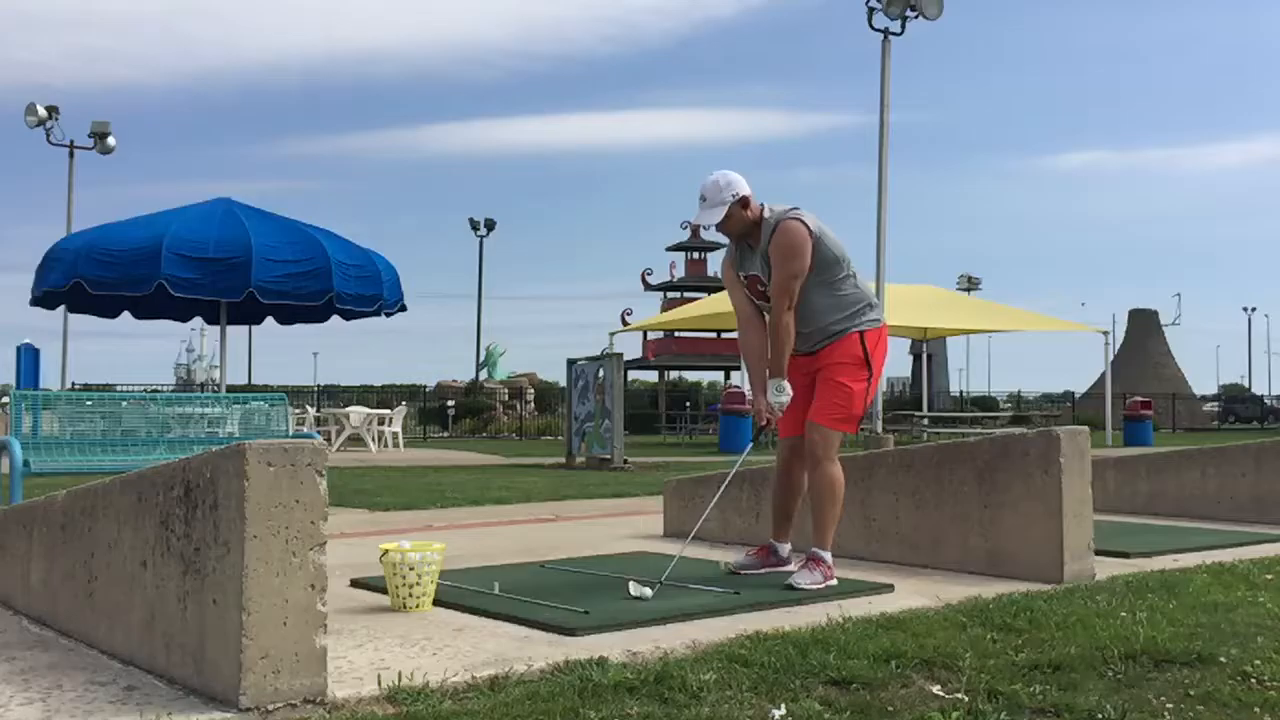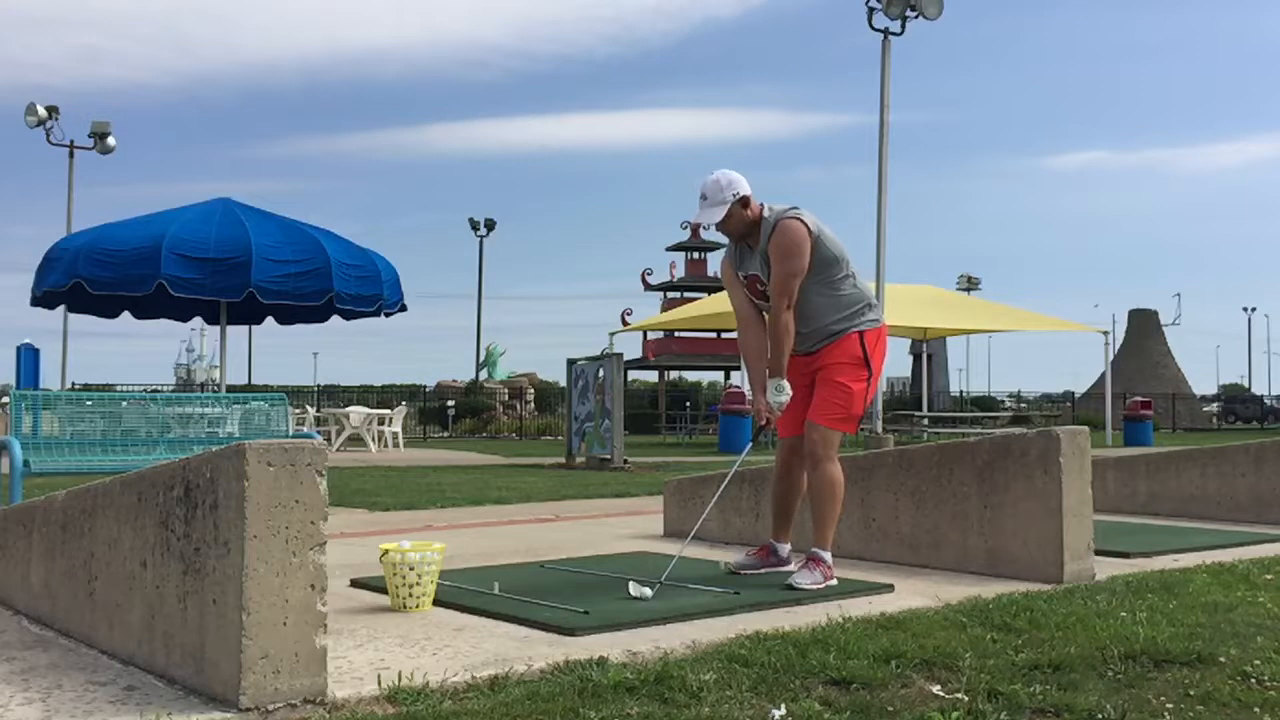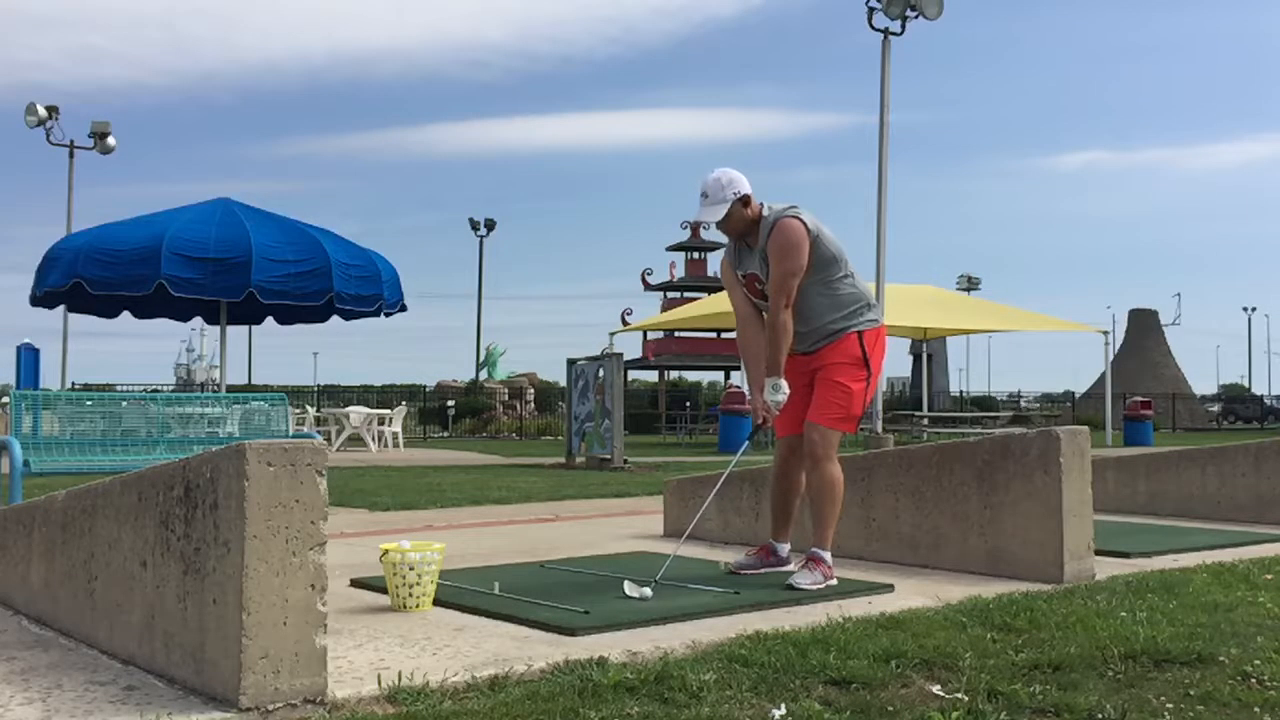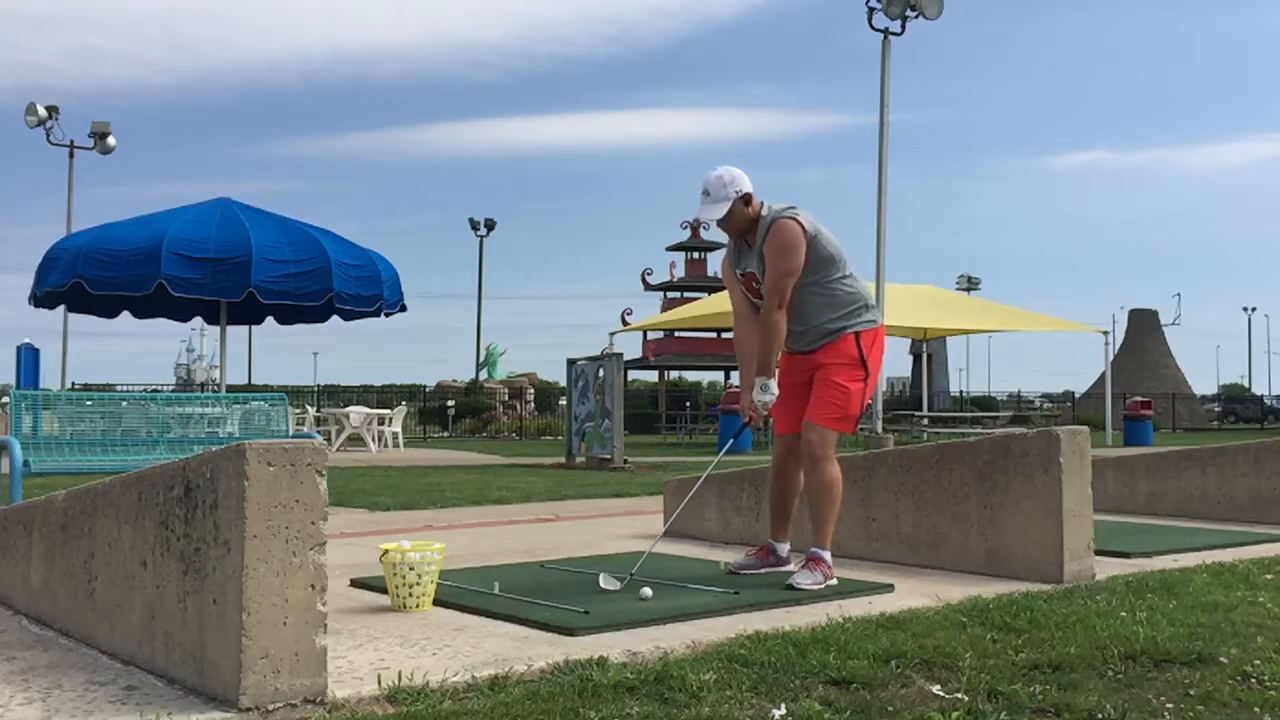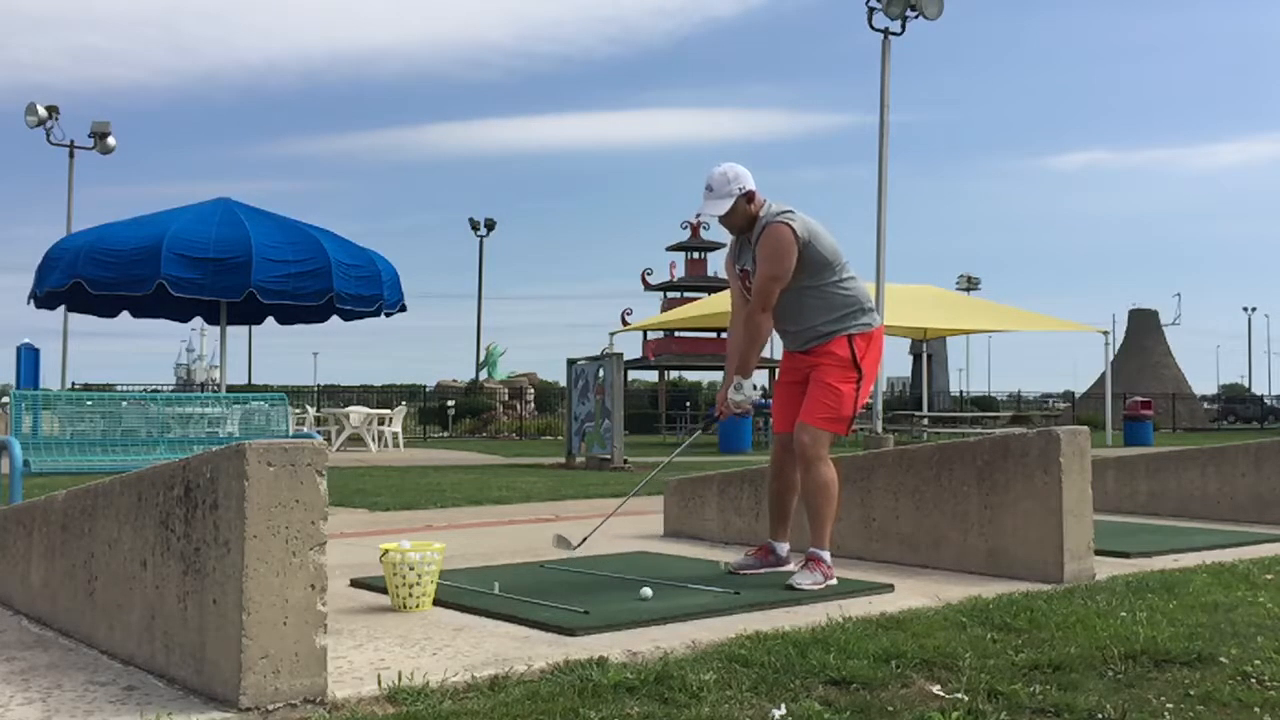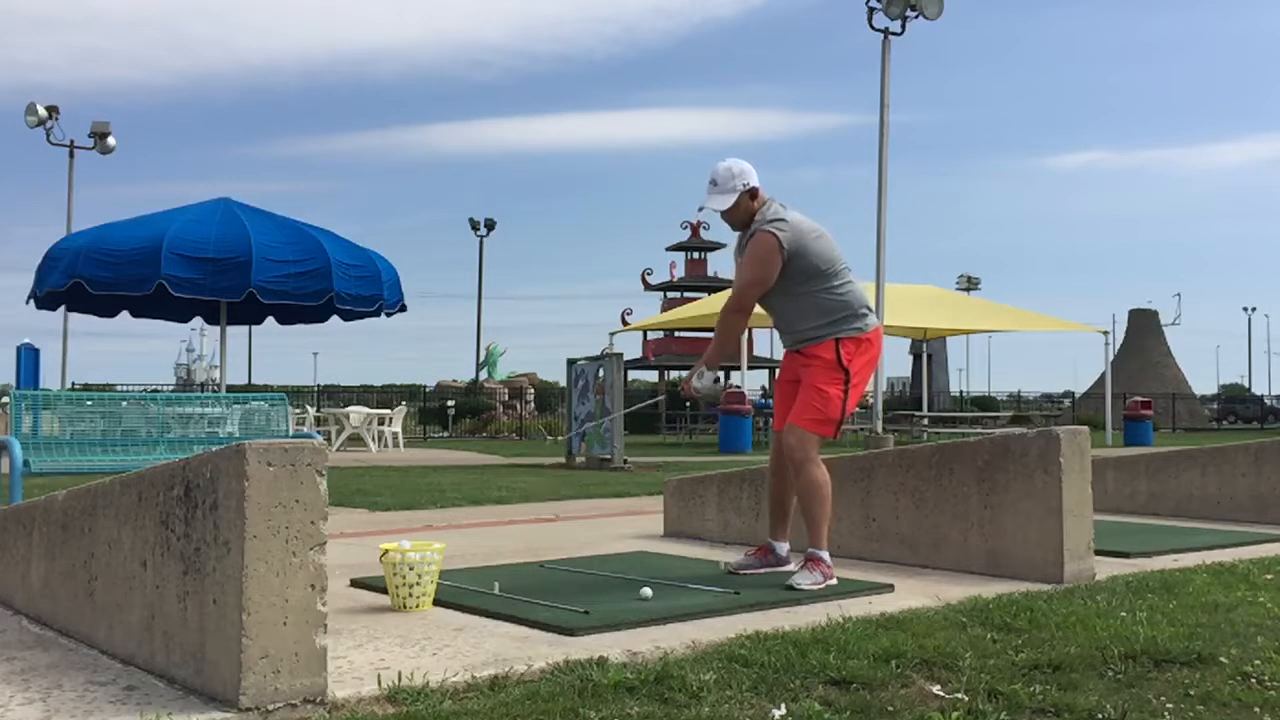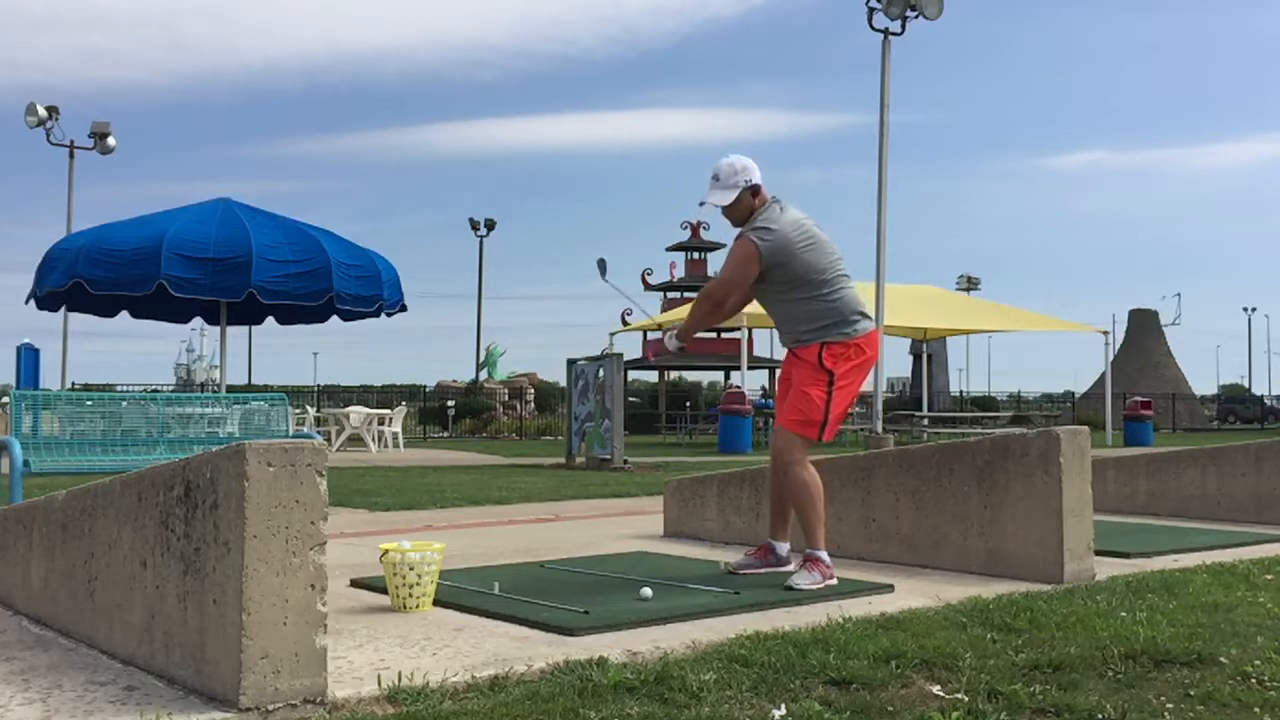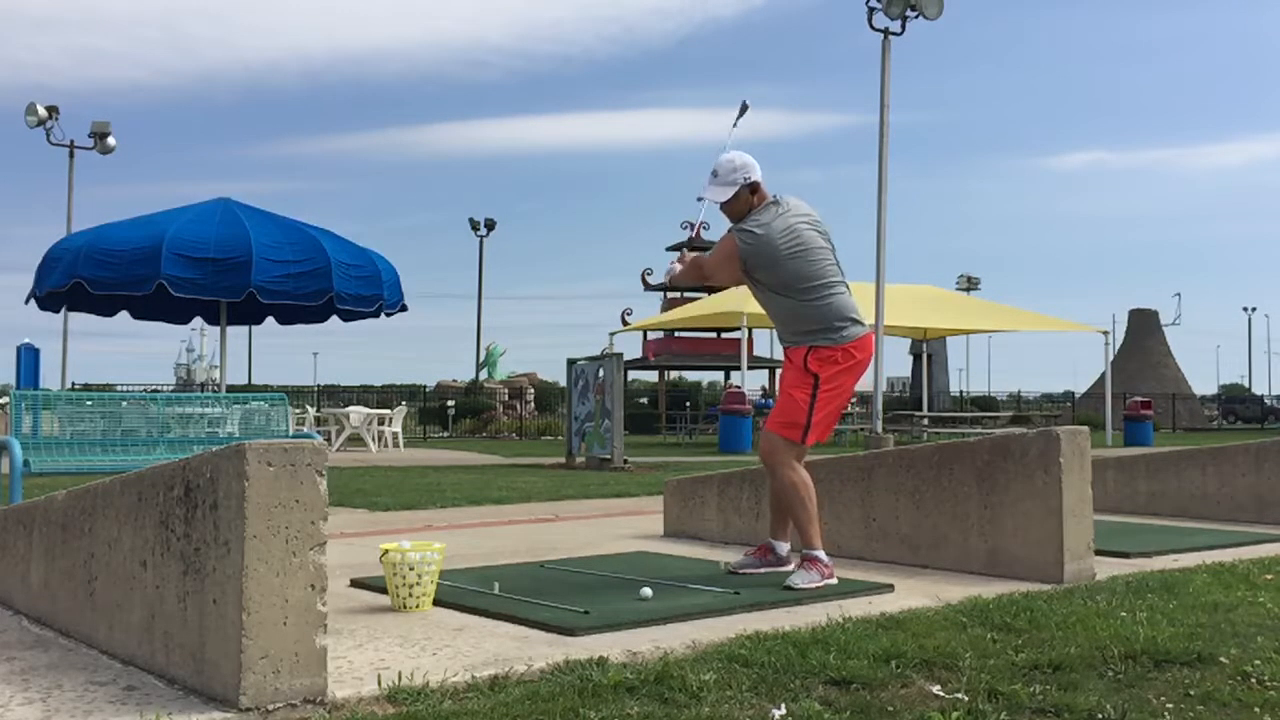
dt=0.7s
person 1, frame 1
left shoulder: (789, 230)
right shoulder: (733, 262)
left elbow: (782, 313)
right elbow: (750, 326)
left wrist: (778, 383)
right wrist: (759, 392)
left hip: (853, 339)
right hip: (805, 350)
left knee: (819, 447)
right knee: (790, 449)
left ankle: (822, 560)
right ankle: (778, 549)
person 1, frame 2
left shoulder: (788, 229)
right shoulder: (733, 261)
left elbow: (782, 311)
right elbow: (750, 326)
left wrist: (776, 382)
right wrist: (759, 391)
left hip: (852, 338)
right hip: (803, 350)
left knee: (819, 447)
right knee: (789, 450)
left ankle: (821, 559)
right ankle: (778, 548)
person 1, frame 3
left shoulder: (787, 227)
right shoulder: (732, 261)
left elbow: (780, 310)
right elbow: (749, 325)
left wrist: (775, 381)
right wrist: (757, 389)
left hip: (851, 339)
right hip: (803, 350)
left knee: (818, 446)
right knee: (787, 449)
left ankle: (821, 559)
right ankle: (778, 549)
person 1, frame 4
left shoulder: (785, 228)
right shoulder: (733, 258)
left elbow: (775, 310)
right elbow: (746, 324)
left wrist: (766, 381)
right wrist: (748, 388)
left hip: (850, 340)
right hip: (801, 350)
left knee: (816, 445)
right knee: (785, 449)
left ankle: (821, 559)
right ankle: (778, 548)
person 1, frame 5
left shoulder: (780, 230)
right shoulder: (737, 251)
left elbow: (761, 313)
right elbow: (740, 319)
left wrist: (742, 381)
right wrist: (729, 382)
left hip: (848, 341)
right hip: (801, 349)
left knee: (810, 445)
right knee: (784, 447)
left ankle: (820, 559)
right ankle: (777, 548)
person 1, frame 6
left shoulder: (771, 235)
right shoulder: (749, 238)
left elbow: (737, 311)
right elbow: (738, 310)
left wrist: (706, 369)
right wrist: (707, 365)
left hip: (844, 344)
right hip: (803, 347)
left knee: (800, 446)
right knee: (782, 447)
left ankle: (820, 559)
right ankle: (777, 548)
person 1, frame 7
left shoulder: (758, 239)
right shoulder: (779, 217)
left elbow: (714, 295)
right elbow: (739, 295)
left wrist: (680, 334)
right wrist: (694, 326)
left hip: (839, 348)
right hip: (808, 347)
left knee: (790, 448)
right knee: (782, 448)
left ankle: (819, 560)
right ankle: (777, 548)
person 1, frame 8
left shoulder: (746, 239)
right shoulder: (795, 209)
left elbow: (701, 271)
left wrist: (678, 273)
right wrist: (694, 267)
left hip: (829, 352)
right hip: (817, 347)
left knee: (777, 449)
right knee: (782, 449)
left ankle: (817, 560)
right ankle: (778, 548)
